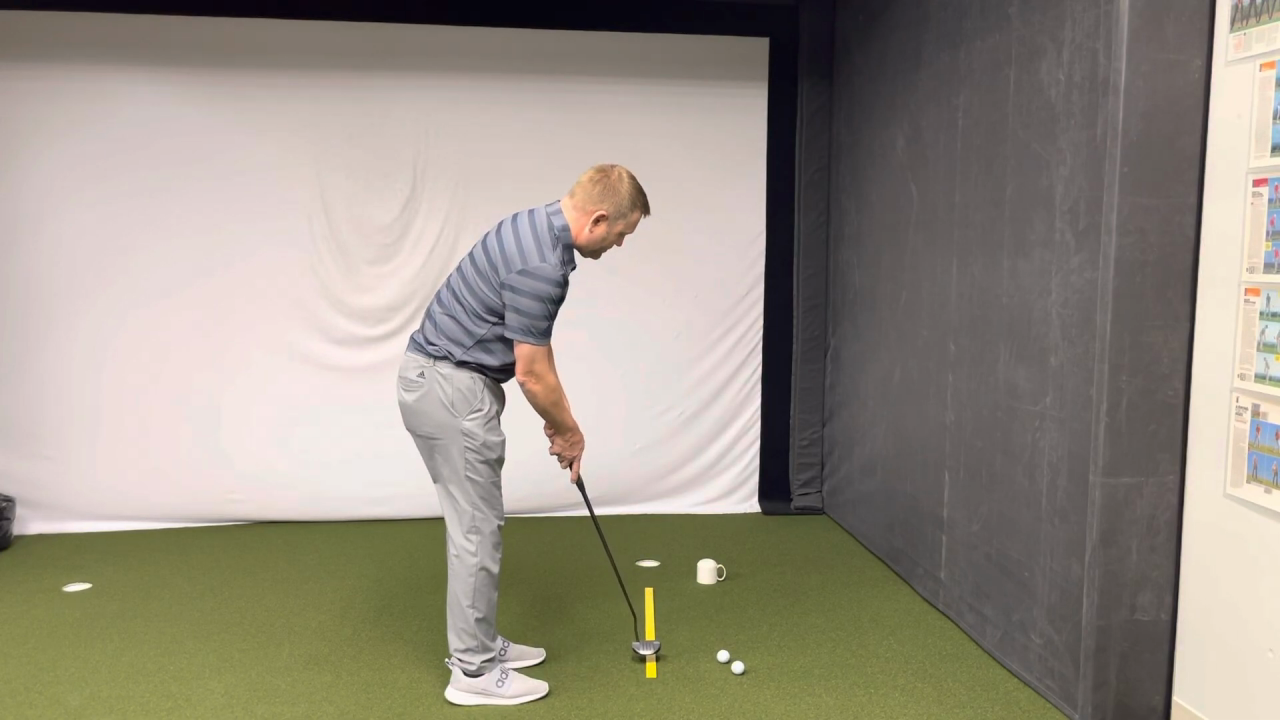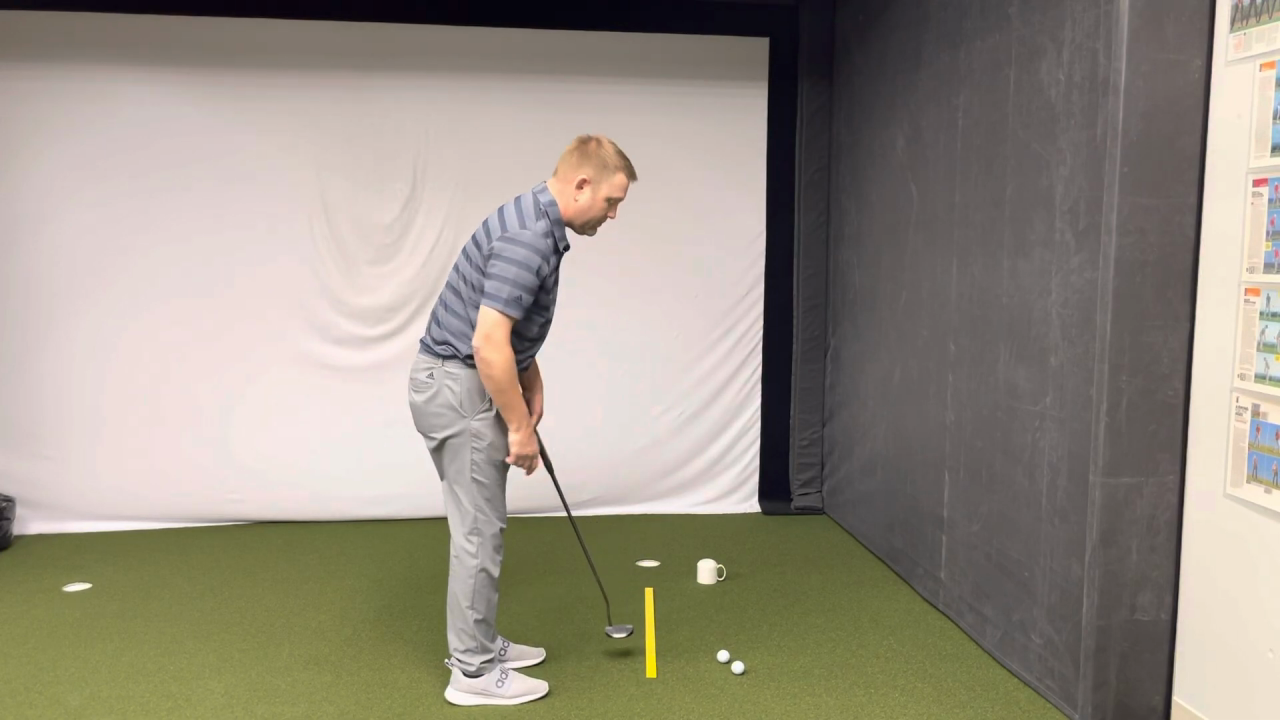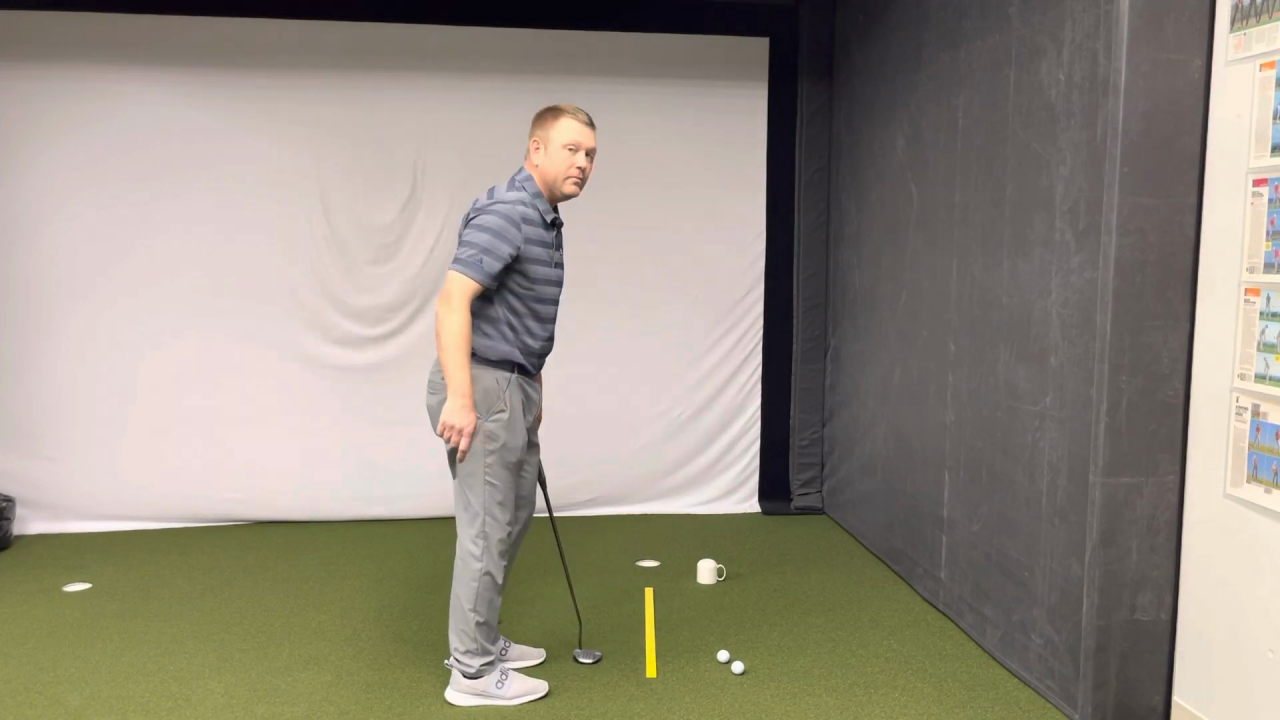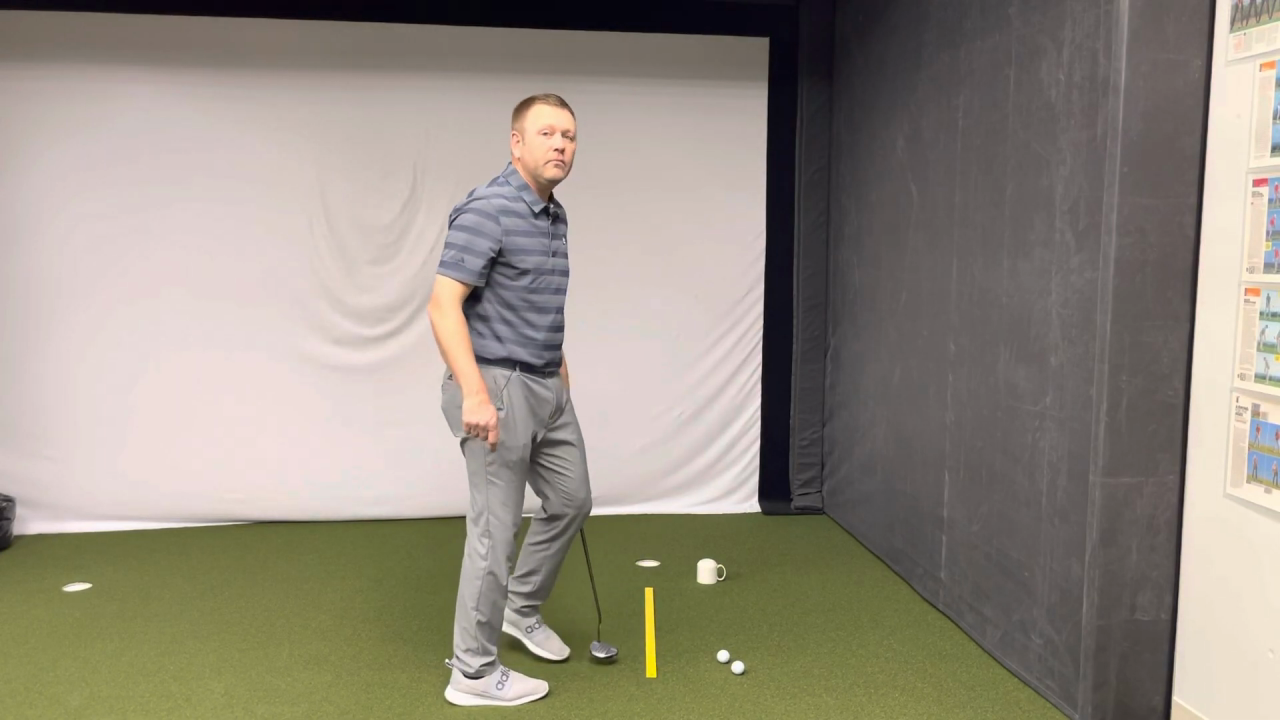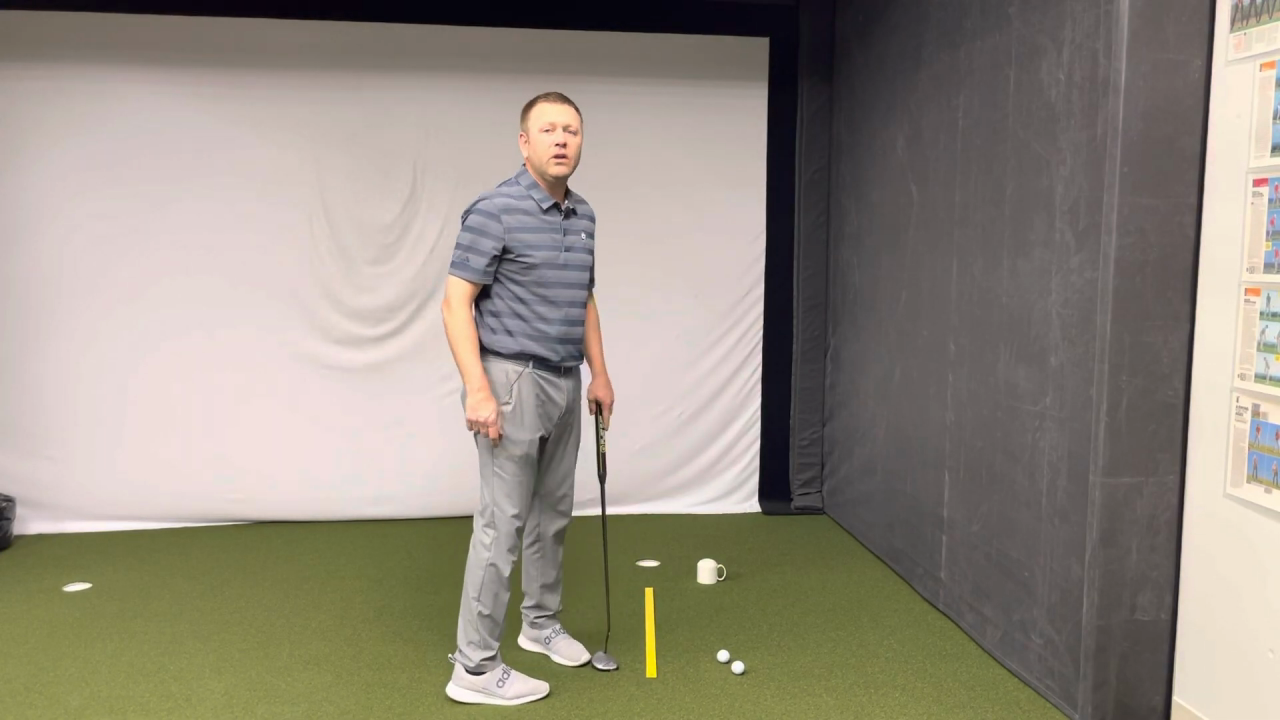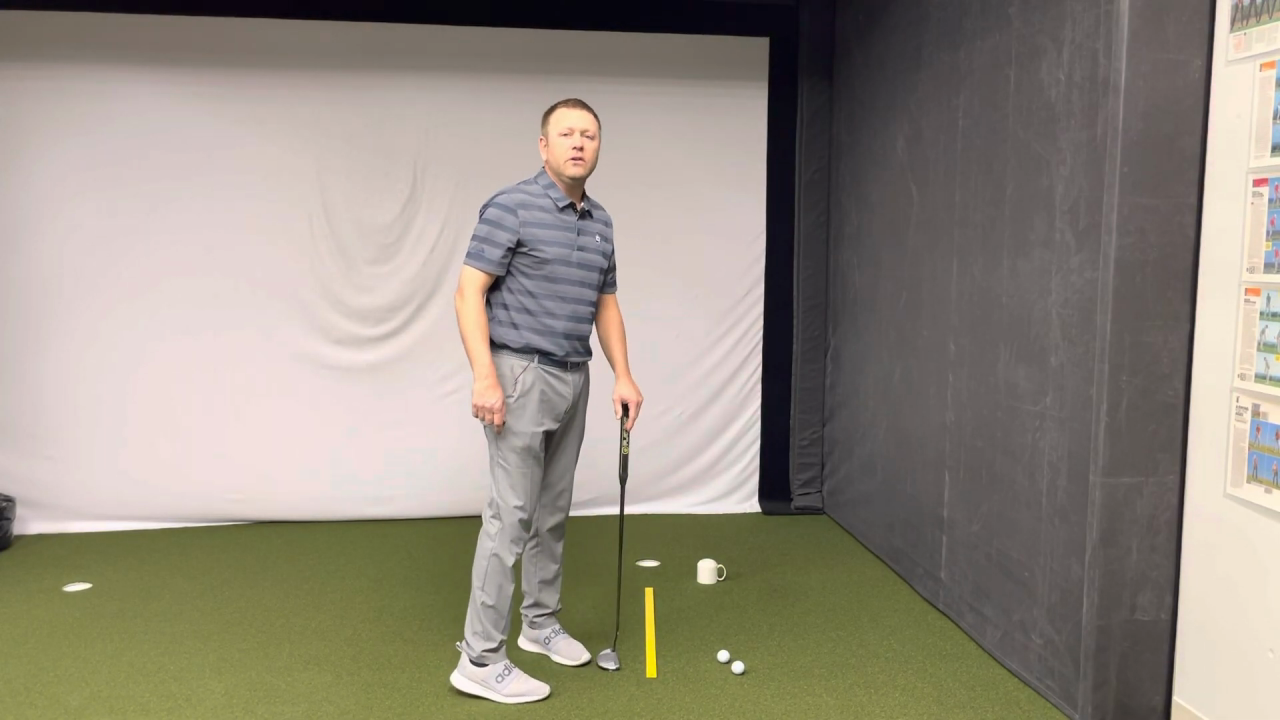
dt=0.3s
person 1, frame 1
left shoulder: (537, 229)
right shoulder: (540, 262)
left elbow: (532, 351)
right elbow: (532, 374)
left wrist: (561, 421)
right wrist: (569, 432)
left hip: (450, 381)
right hip: (450, 387)
left knee: (478, 524)
right knee: (477, 529)
left ankle: (478, 642)
right ankle: (474, 671)
person 1, frame 2
left shoulder: (536, 221)
right shoulder: (527, 237)
right elbow: (488, 345)
left wrist: (533, 394)
right wrist: (520, 427)
left hip: (465, 384)
right hip: (459, 388)
left knee: (483, 524)
right knee: (479, 530)
left ankle: (480, 644)
right ankle: (473, 671)
person 1, frame 3
left shoulder: (545, 219)
right shoulder: (504, 212)
right elbow: (452, 301)
left wrist: (530, 379)
right wrist: (458, 395)
left hip: (514, 386)
right hip: (484, 390)
left knee: (510, 520)
right knee: (487, 531)
left ankle: (483, 641)
right ankle: (472, 672)
person 1, frame 4
left shoulder: (555, 215)
right shoulder: (487, 210)
right elbow: (444, 305)
left wrist: (559, 370)
right wrist: (474, 392)
left hip: (545, 386)
right hip: (498, 388)
left knee: (571, 500)
right knee: (496, 530)
left ankle: (523, 608)
right ankle: (473, 671)
person 1, frame 5
left shoulder: (583, 215)
right shoulder: (494, 211)
right elbow: (457, 303)
left wrist: (598, 373)
right wrist: (478, 389)
left hip: (564, 385)
right hip: (513, 383)
left knee: (552, 516)
right knee: (503, 523)
left ankle: (541, 622)
right ankle: (475, 667)
person 1, frame 6
left shoulder: (600, 221)
right shoulder: (510, 206)
left elbow: (605, 305)
right elbow: (470, 291)
left wrist: (623, 376)
right wrist: (484, 375)
left hip: (573, 381)
right hip: (522, 377)
left knee: (552, 513)
right knee: (510, 516)
left ankle: (541, 622)
right ankle: (481, 658)
